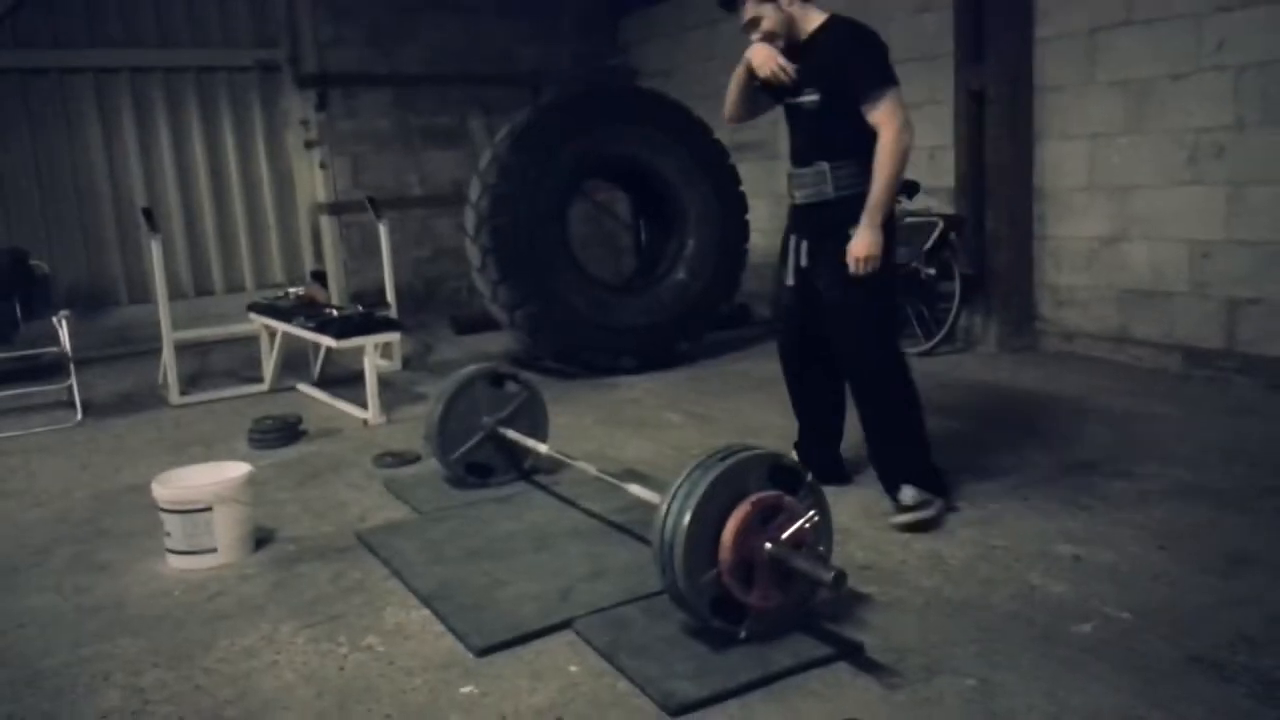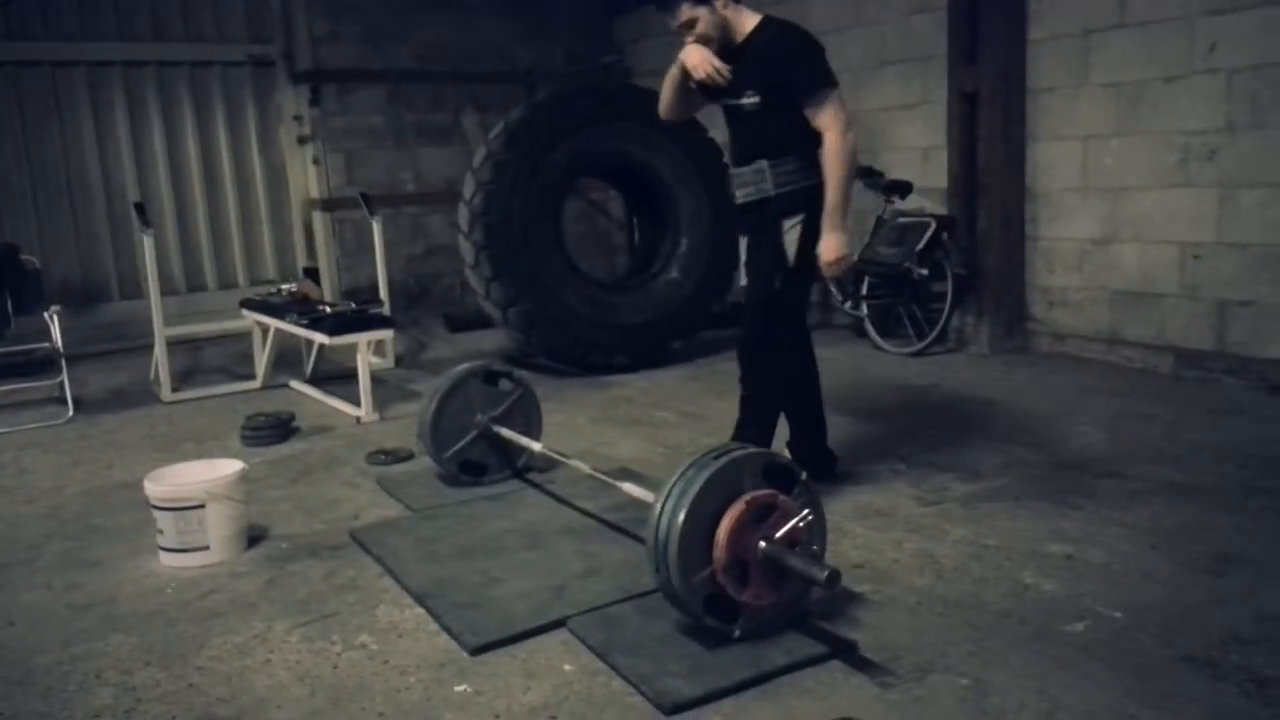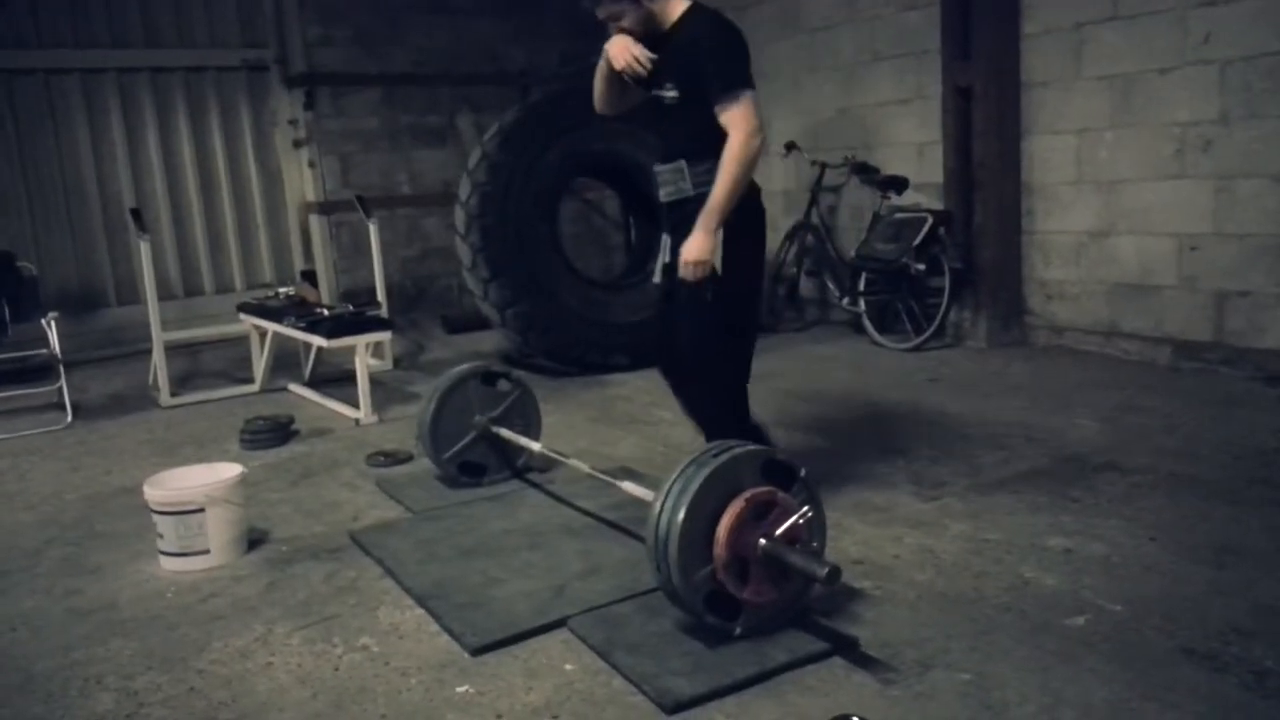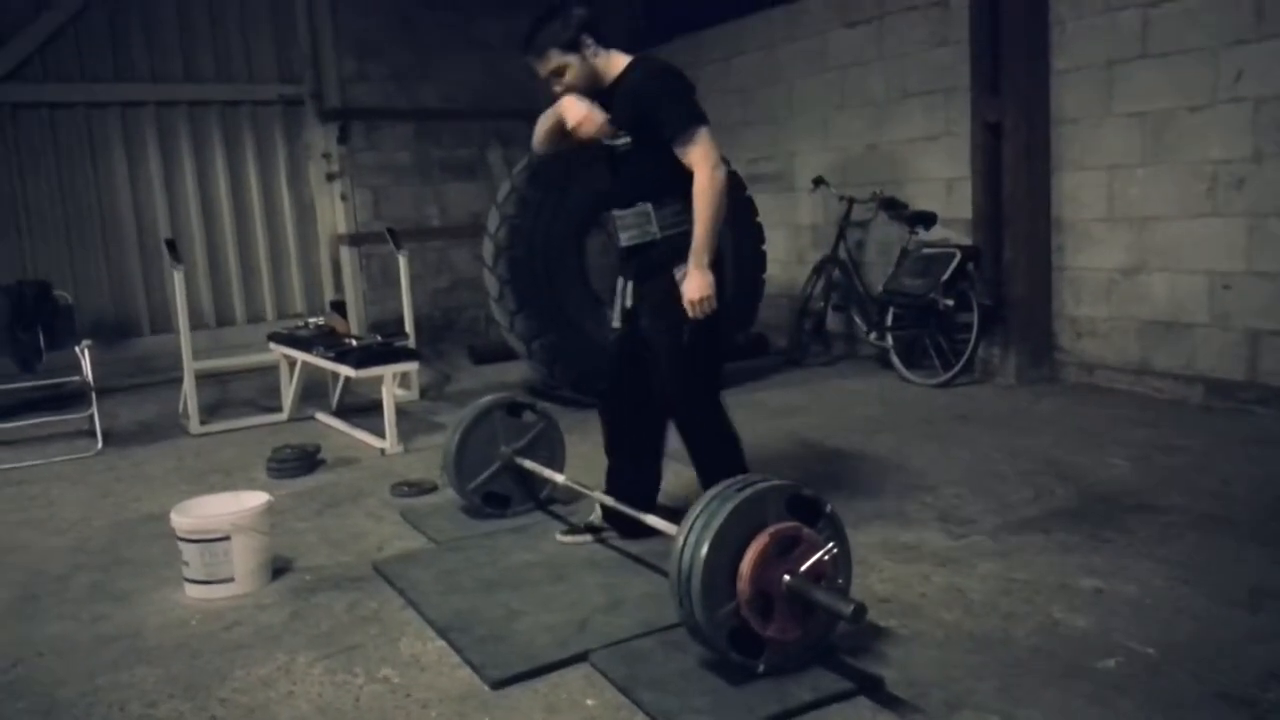
dt=0.5s
person 1, frame 1
right shoulder: (789, 56)
left elbow: (895, 131)
right elbow: (735, 113)
left wrist: (871, 225)
right wrist: (751, 59)
left hip: (851, 225)
right hip: (807, 223)
left knee: (868, 354)
right knee: (800, 346)
left ankle: (916, 482)
right ankle: (817, 458)
person 1, frame 2
left shoulder: (785, 44)
right shoulder: (723, 57)
left elbow: (837, 132)
right elbow: (670, 112)
left wrist: (833, 226)
right wrist: (683, 61)
left hip: (794, 217)
right hip: (758, 218)
left knee: (763, 342)
right knee: (786, 343)
right ankle: (814, 461)
person 1, frame 3
right shoulder: (657, 43)
left elbow: (747, 135)
right elbow: (608, 105)
left wrist: (707, 230)
right wrist: (611, 51)
left hip: (718, 222)
right hip: (681, 219)
left knee: (711, 357)
right knee: (675, 349)
right ankle: (744, 447)
person 1, frame 4
left shoulder: (654, 84)
right shoulder: (595, 99)
left elbow: (710, 170)
right elbow: (541, 144)
left wrist: (699, 267)
right wrist: (563, 108)
left hip: (678, 265)
right hip: (635, 264)
left knee: (689, 396)
right knee: (623, 393)
right ankle: (627, 511)
